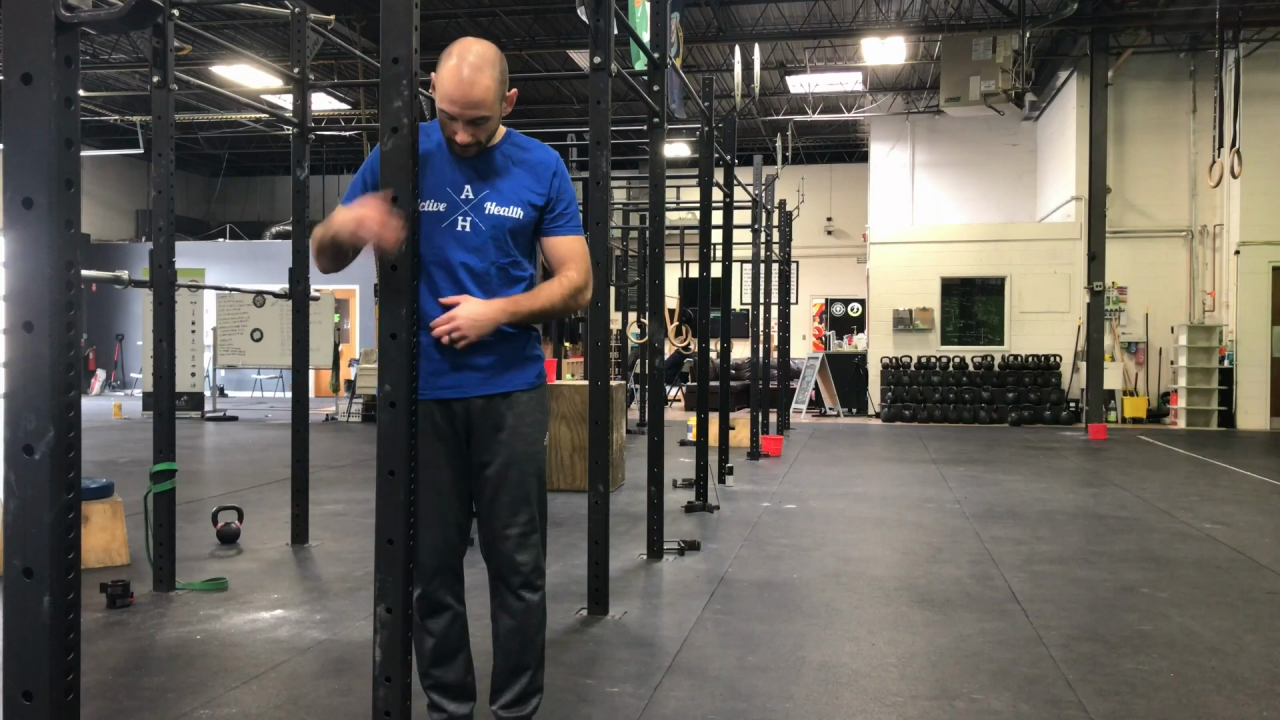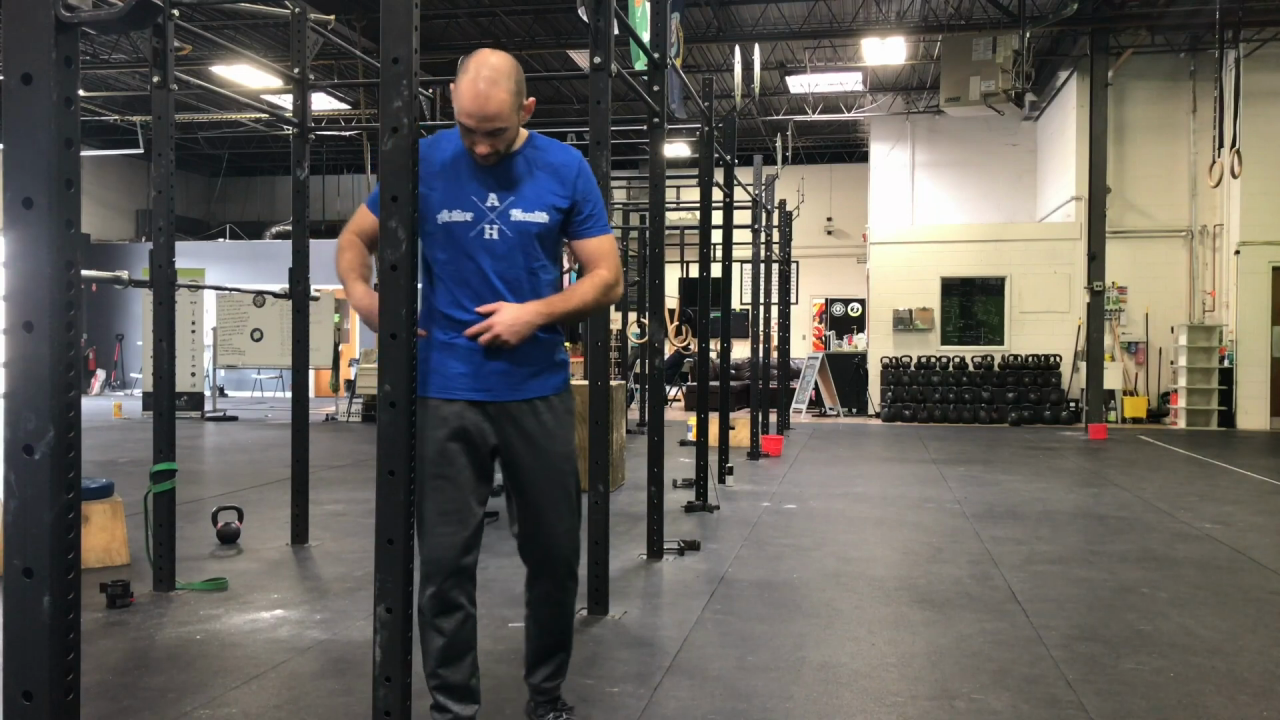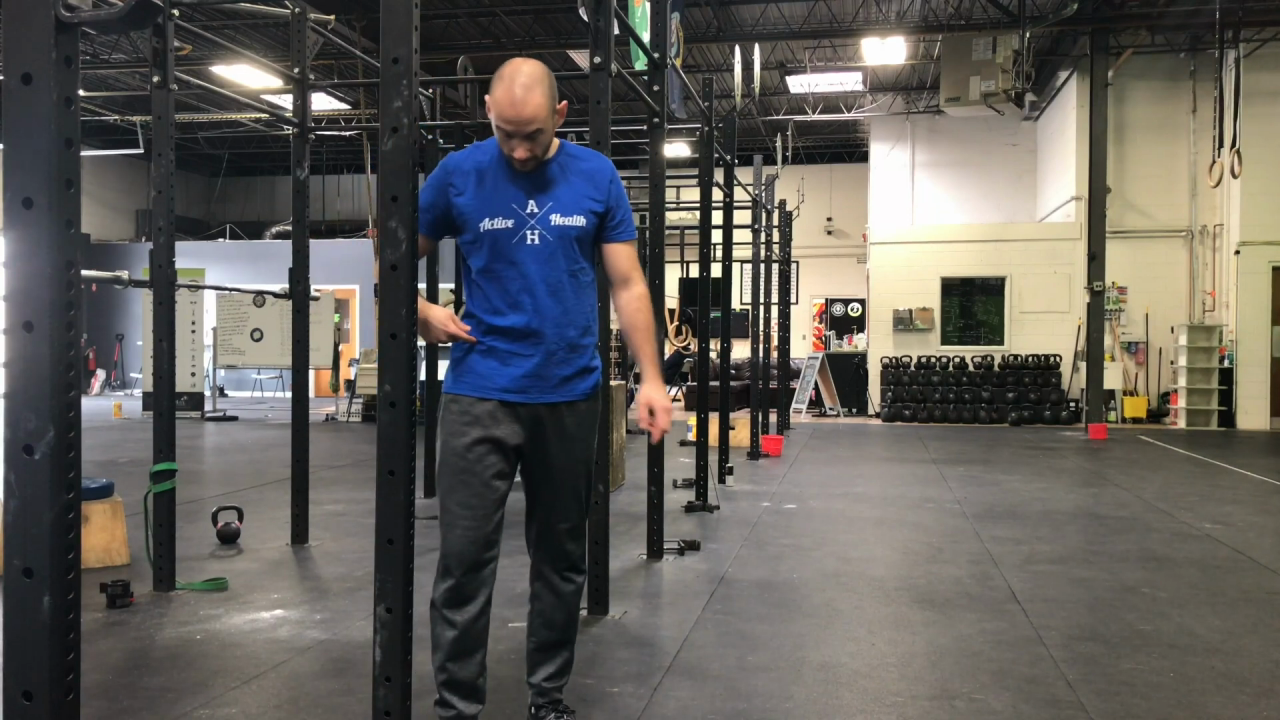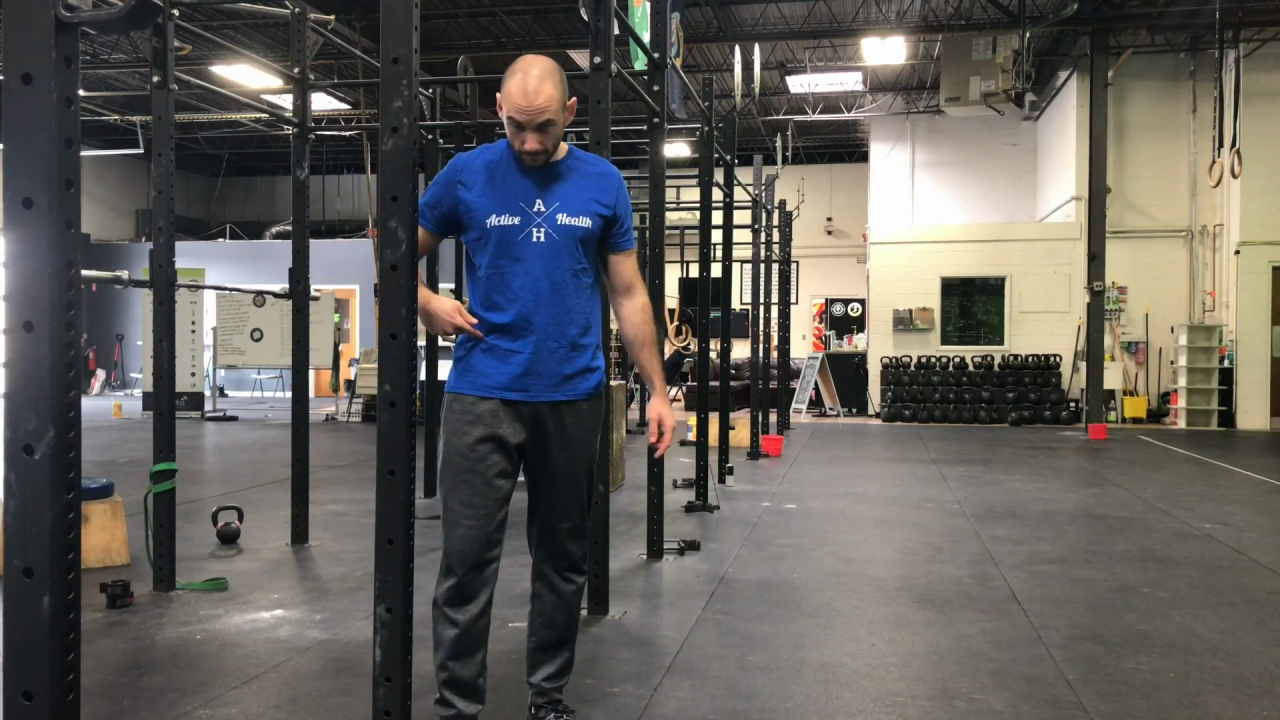
dt=0.7s
person 1, frame 1
left shoulder: (542, 167)
left elbow: (576, 281)
right elbow: (325, 259)
left wrist: (499, 311)
right wrist: (342, 225)
left hip: (509, 388)
right hip: (420, 389)
left knee: (516, 561)
right knee: (430, 562)
person 1, frame 2
left shoulder: (565, 168)
right shoulder: (424, 162)
left elbow: (607, 277)
right elbow: (356, 238)
left wrist: (535, 313)
right wrist: (362, 296)
left hip: (538, 390)
right hip: (445, 392)
left knee: (552, 554)
right knee: (445, 562)
person 1, frame 3
left shoulder: (597, 176)
right shoulder: (458, 174)
left elbow: (628, 283)
left wrist: (650, 377)
right wrist: (420, 311)
left hip: (570, 393)
right hip: (480, 391)
left knee: (561, 554)
right knee: (465, 555)
person 1, frame 4
left shoulder: (602, 182)
right shoulder: (467, 174)
left elbow: (628, 294)
left wrist: (657, 389)
right wrist: (427, 304)
left hip: (572, 396)
right hip: (481, 393)
left knee: (562, 555)
right knee: (467, 556)
